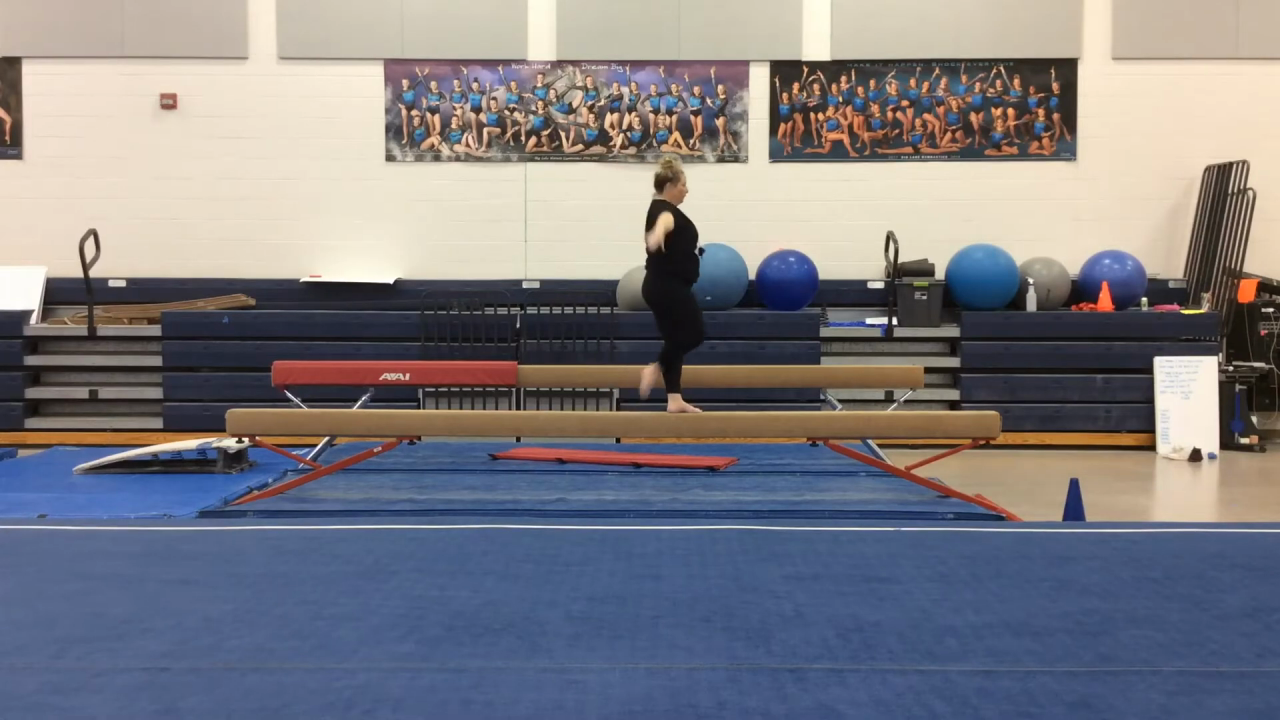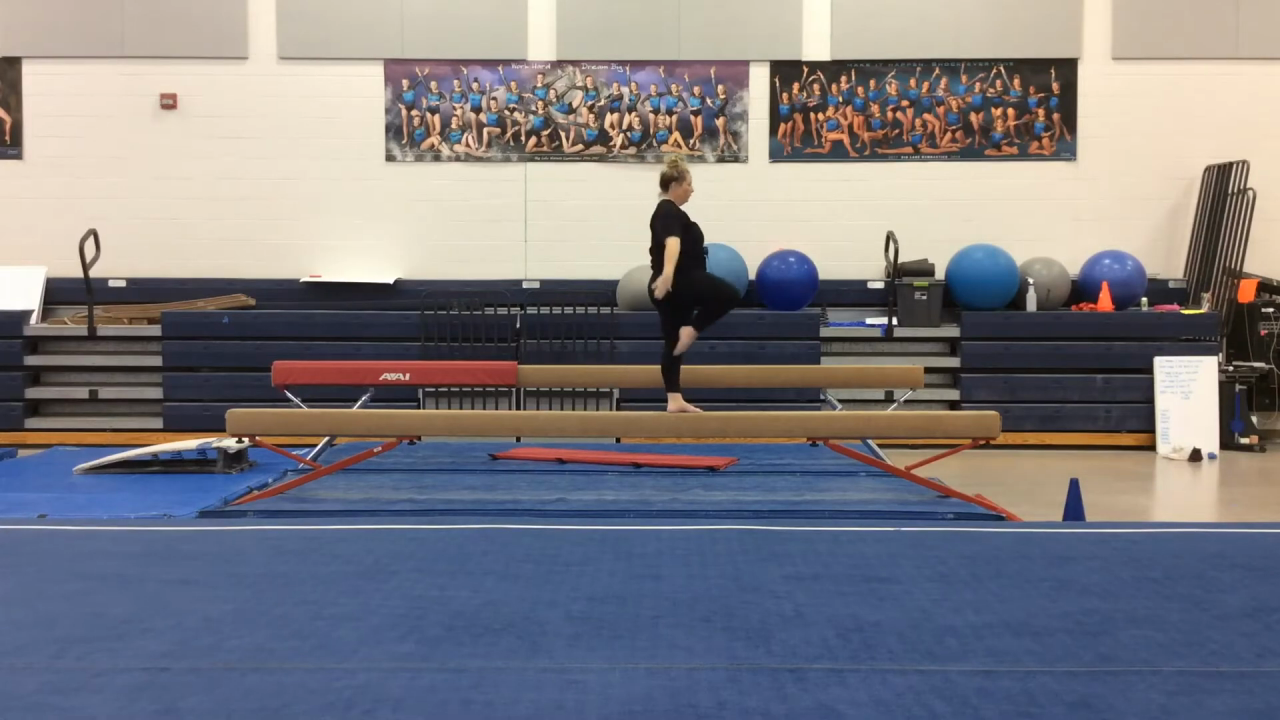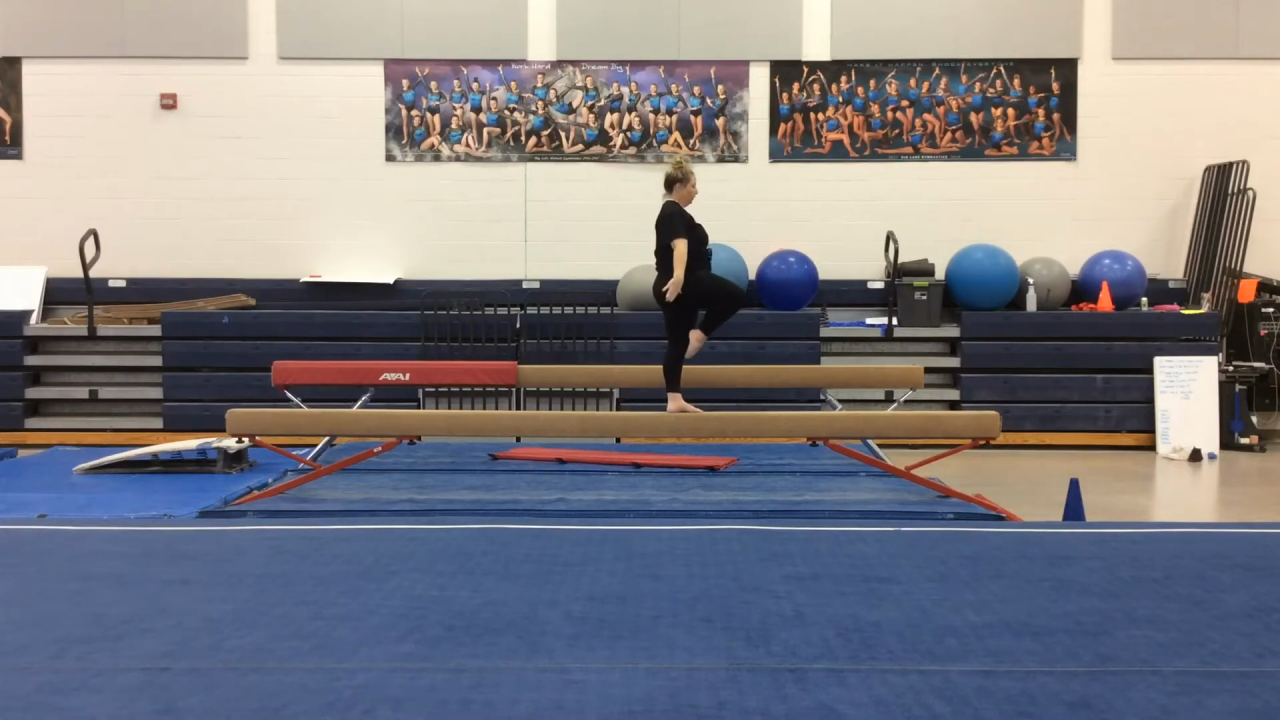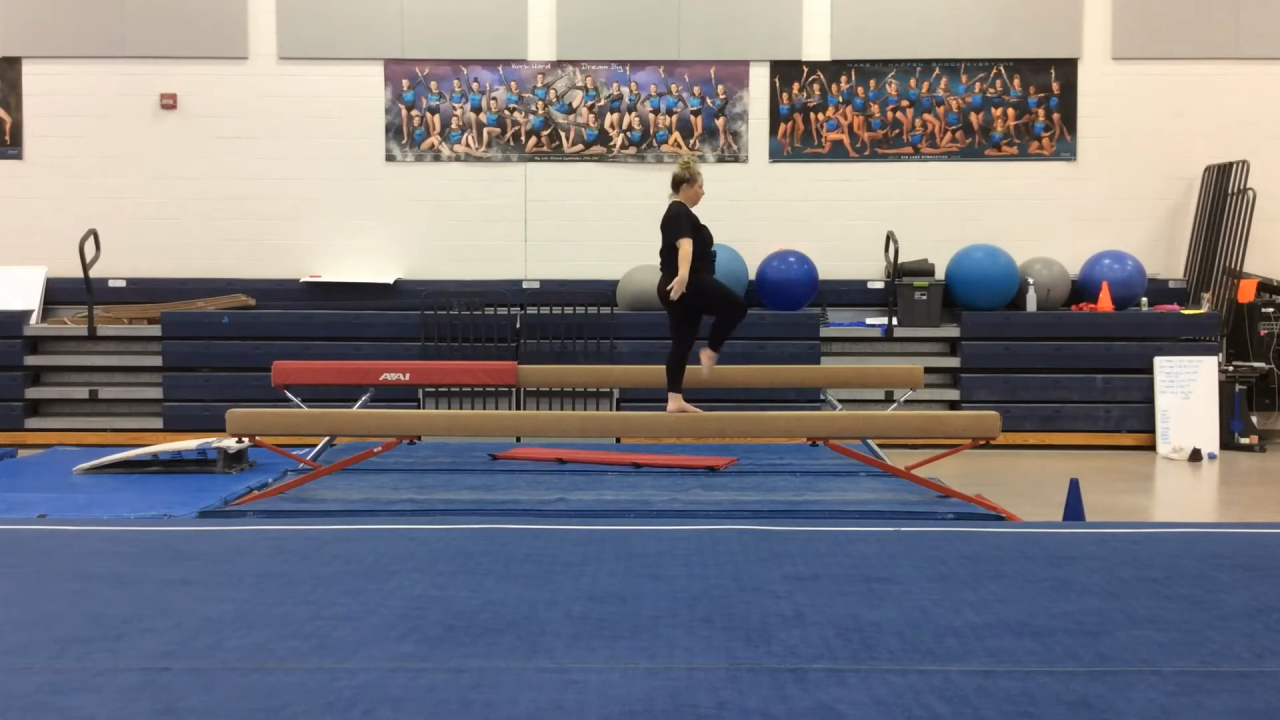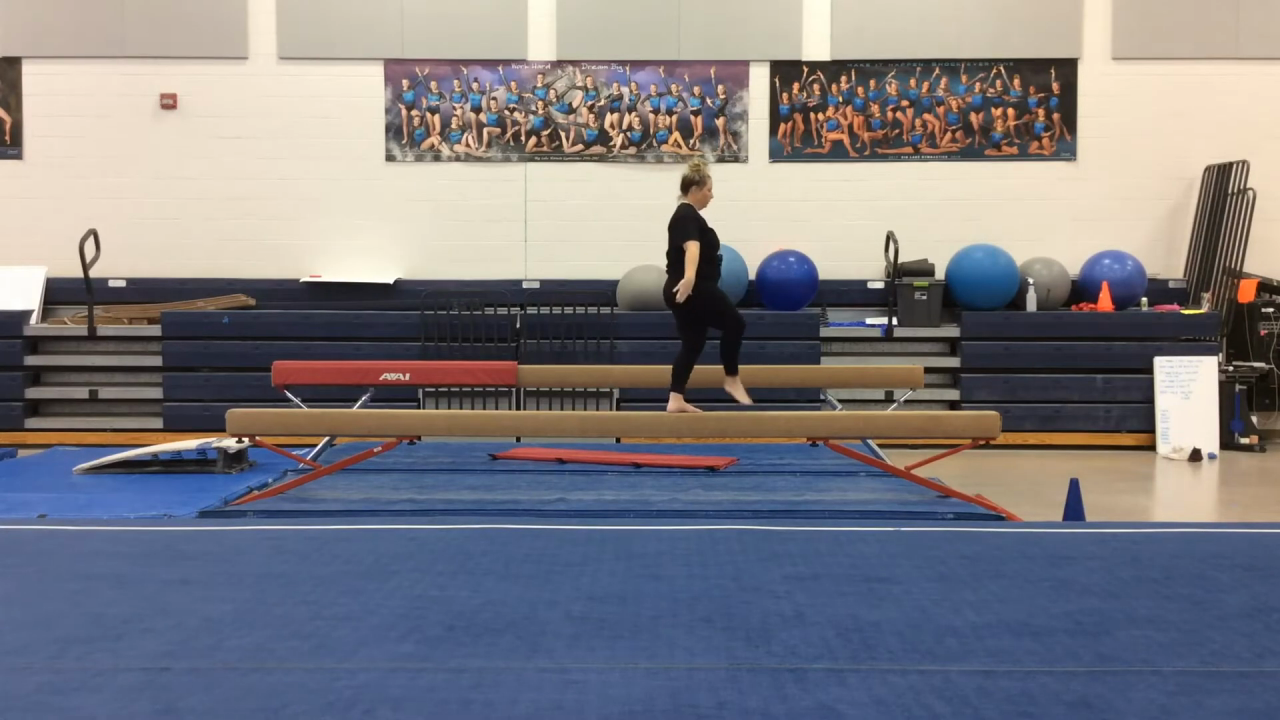
dt=0.2s
person 1, frame 1
left shoulder: (666, 210)
right shoulder: (662, 208)
right elbow: (665, 220)
right wrist: (658, 233)
left hip: (668, 286)
right hip: (666, 286)
left knee: (679, 338)
right knee: (694, 335)
left ankle: (675, 400)
right ankle: (656, 369)
person 1, frame 2
left shoulder: (668, 211)
right shoulder: (668, 212)
right elbow: (672, 243)
right wrist: (666, 275)
left hip: (675, 284)
right hip: (677, 283)
left knee: (674, 342)
right knee: (728, 296)
left ankle: (675, 400)
right ankle: (690, 331)
person 1, frame 3
left shoulder: (672, 212)
right shoulder: (673, 214)
right elbow: (680, 245)
right wrist: (678, 276)
left hip: (677, 286)
right hip: (683, 284)
left knee: (677, 342)
right knee: (735, 296)
left ankle: (674, 400)
right ankle: (700, 334)
person 1, frame 4
left shoulder: (678, 213)
right shoulder: (679, 214)
right elbow: (685, 245)
right wrist: (683, 275)
left hip: (681, 287)
right hip: (687, 285)
left knee: (682, 343)
right knee: (736, 306)
left ankle: (675, 400)
right ankle: (711, 351)
person 1, frame 5
left shoulder: (686, 215)
right shoulder: (687, 216)
right elbow: (692, 247)
right wrist: (690, 277)
left hip: (685, 291)
right hip: (692, 290)
left knee: (692, 344)
right knee: (734, 324)
left ankle: (676, 400)
right ankle: (732, 380)
